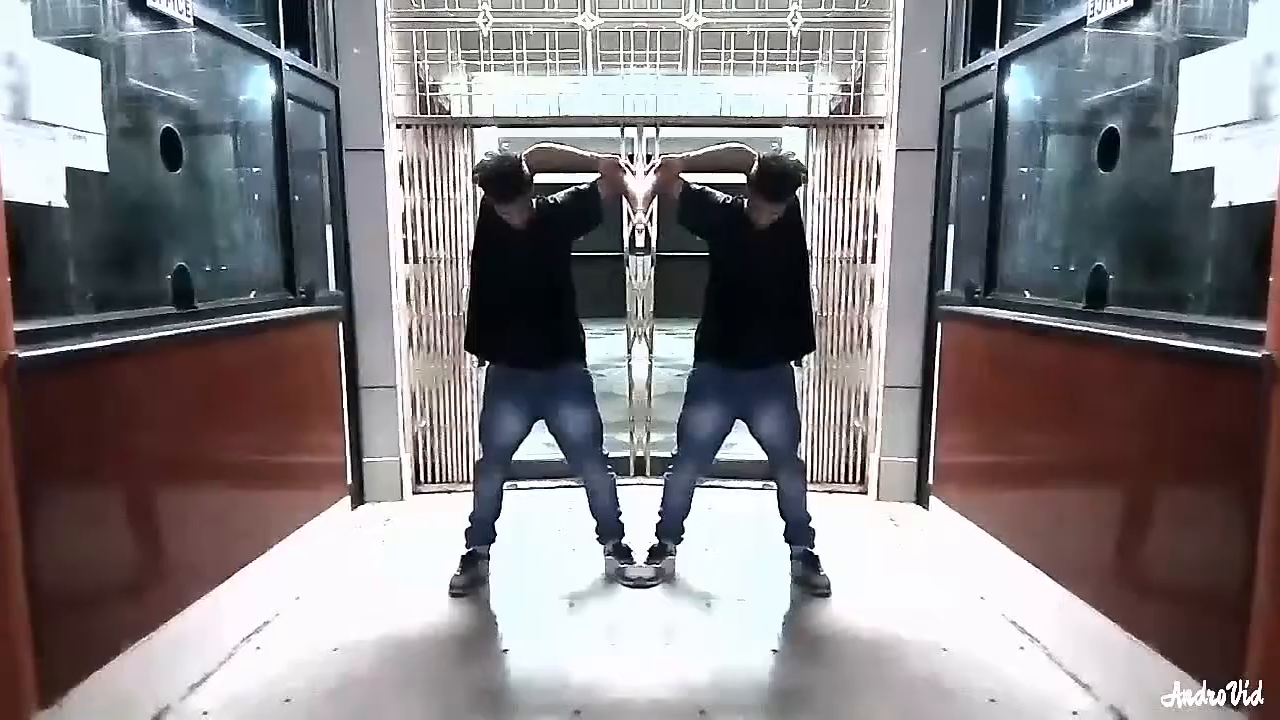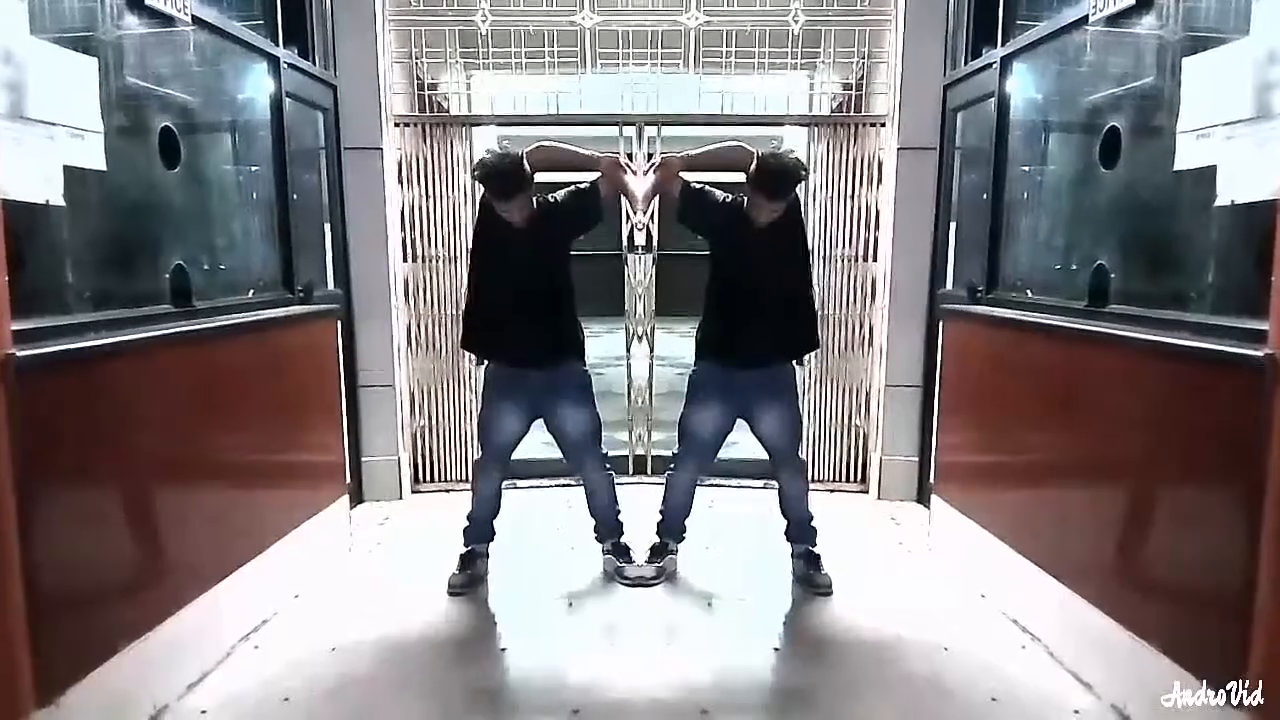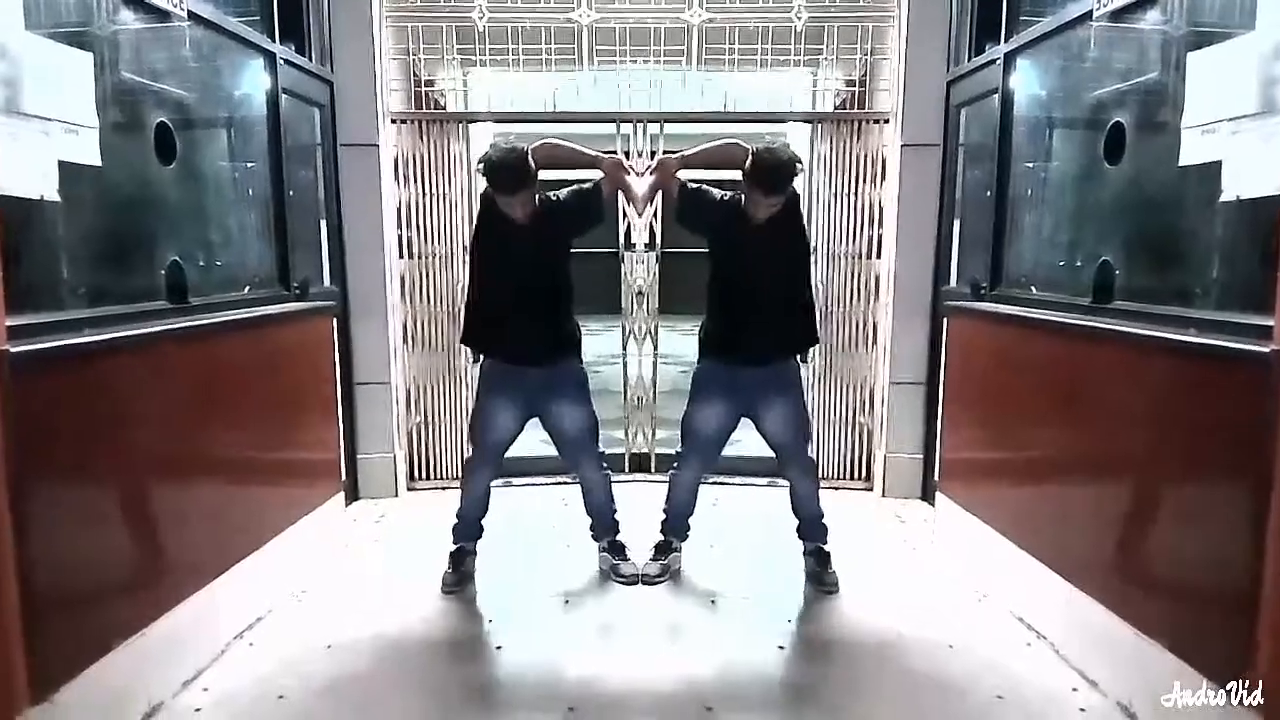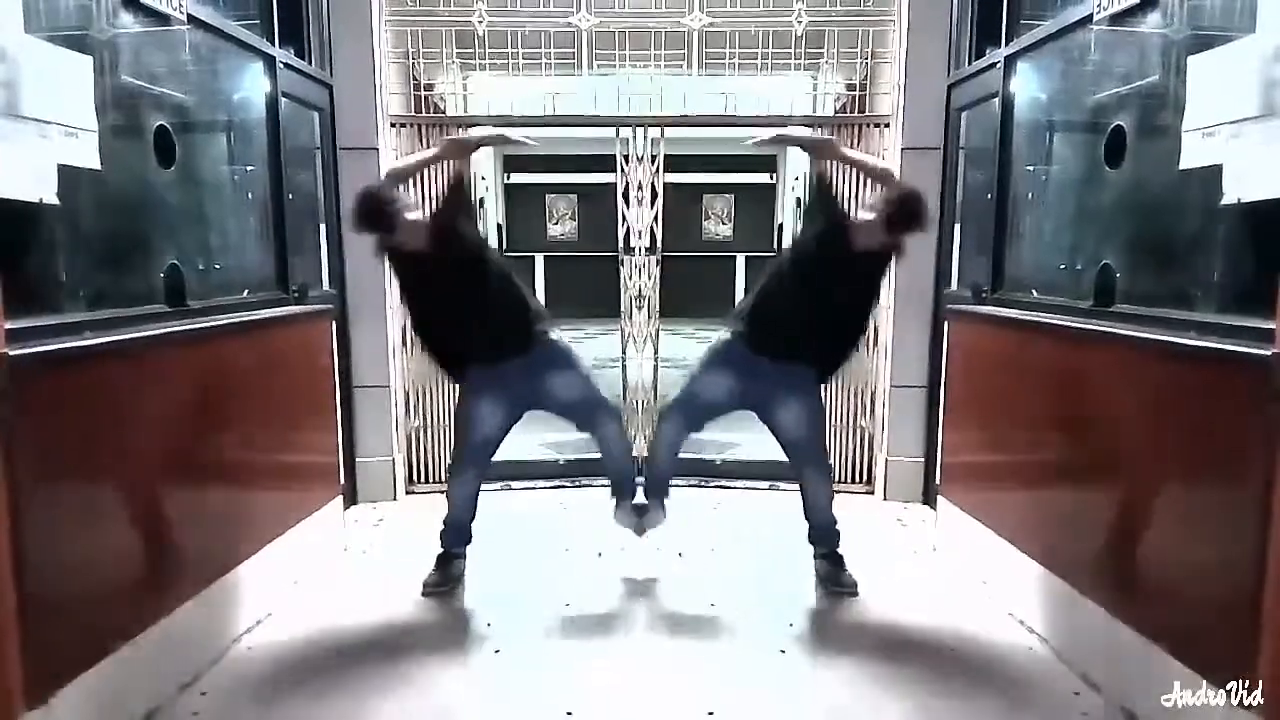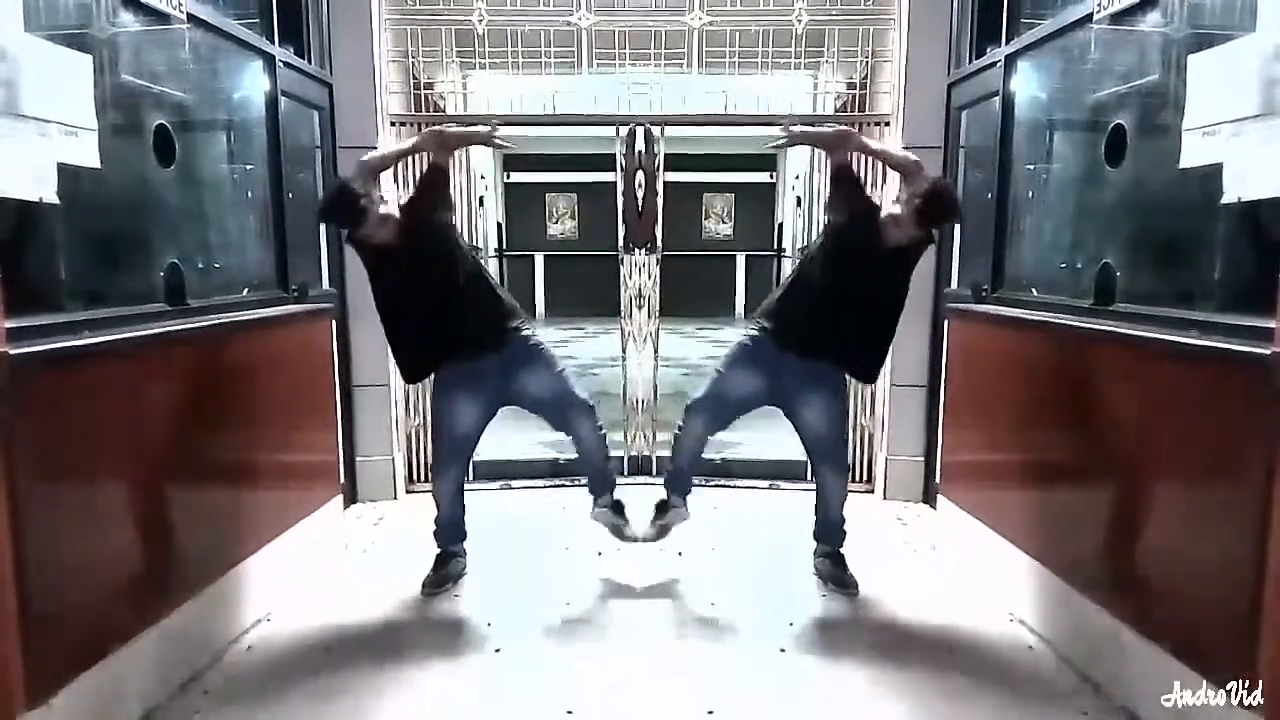
dt=0.5s
person 1, frame 1
left shoulder: (557, 213)
right shoulder: (488, 215)
left elbow: (612, 183)
right elbow: (535, 155)
left wrist: (604, 166)
right wrist: (594, 160)
left hip: (565, 370)
right hip: (508, 372)
left knee: (593, 465)
right knee: (491, 466)
left ankle: (614, 545)
right ankle: (477, 553)
person 1, frame 2
left shoulder: (556, 212)
right shoulder: (487, 214)
left elbow: (611, 181)
right elbow: (535, 153)
left wrist: (606, 165)
right wrist: (595, 161)
left hip: (563, 369)
right hip: (507, 372)
left knee: (592, 464)
right knee: (490, 466)
left ankle: (613, 545)
right ankle: (475, 552)
person 1, frame 3
left shoulder: (558, 211)
right shoulder: (488, 210)
left elbow: (612, 179)
right elbow: (539, 150)
left wrist: (610, 167)
right wrist: (599, 161)
left hip: (560, 367)
right hip: (503, 369)
left knee: (589, 463)
right knee: (482, 463)
left ankle: (609, 544)
right ankle: (464, 550)
person 1, frame 4
left shoulder: (451, 222)
right shoulder: (401, 257)
left elbow: (449, 152)
left hip: (538, 351)
right hip: (486, 373)
left knee: (605, 420)
right knee: (466, 467)
left ankle: (625, 501)
right ankle: (452, 554)
person 1, frame 5
left shoulder: (424, 213)
right shoulder: (369, 248)
right elbow: (364, 168)
left wrist: (471, 136)
left hip: (512, 345)
right hip: (458, 368)
left knee: (579, 417)
right knee: (448, 466)
left ankle: (605, 499)
right ankle: (451, 552)
person 2, frame 1
left shoulder: (790, 215)
right shoulder: (723, 213)
left elbow: (746, 155)
right elbow: (668, 178)
left wrist: (684, 161)
right wrist: (671, 167)
left hip: (771, 372)
right hip: (715, 369)
left knee: (788, 467)
right knee: (686, 465)
left ankle: (802, 552)
right ankle: (665, 545)
person 2, frame 2
left shoulder: (793, 214)
right shoulder: (722, 212)
left elbow: (745, 154)
right elbow: (667, 178)
left wrist: (683, 161)
right wrist: (671, 167)
left hip: (773, 371)
right hip: (715, 369)
left knee: (789, 465)
right knee: (687, 464)
left ankle: (804, 551)
right ankle: (667, 545)
person 2, frame 3
left shoulder: (791, 208)
right shoulder: (719, 210)
left elbow: (740, 150)
right elbow: (666, 175)
left wrist: (680, 161)
right wrist: (656, 180)
left hip: (776, 369)
right hip: (719, 367)
left knee: (798, 464)
right knee: (691, 462)
left ankle: (815, 549)
right ankle: (671, 543)
person 2, frame 4
left shoulder: (880, 257)
right shoulder: (828, 221)
left hip: (794, 373)
right hip: (742, 351)
left knee: (813, 467)
right knee: (675, 421)
left ankle: (827, 553)
right ankle: (653, 502)
person 2, frame 5
left shoulder: (910, 249)
right shoulder: (855, 213)
left hip: (820, 368)
right hip: (767, 345)
left knee: (831, 465)
right knee: (700, 417)
left ankle: (828, 551)
right ankle: (674, 499)
